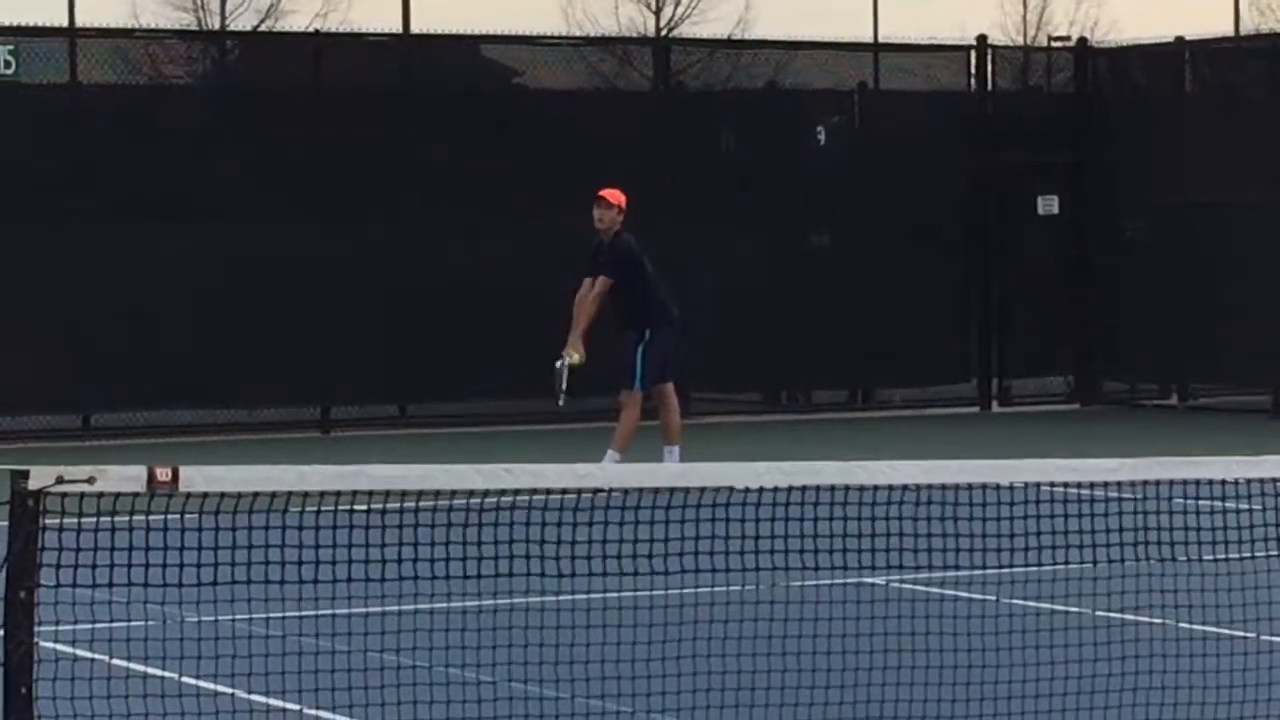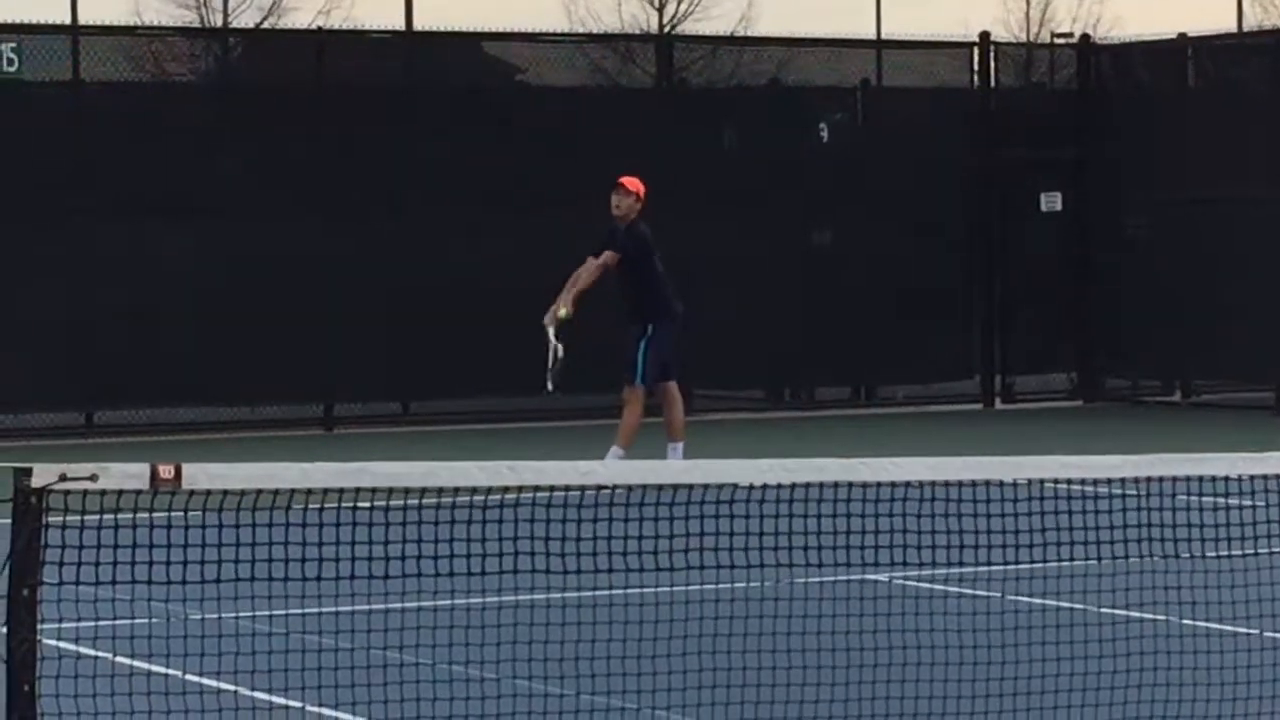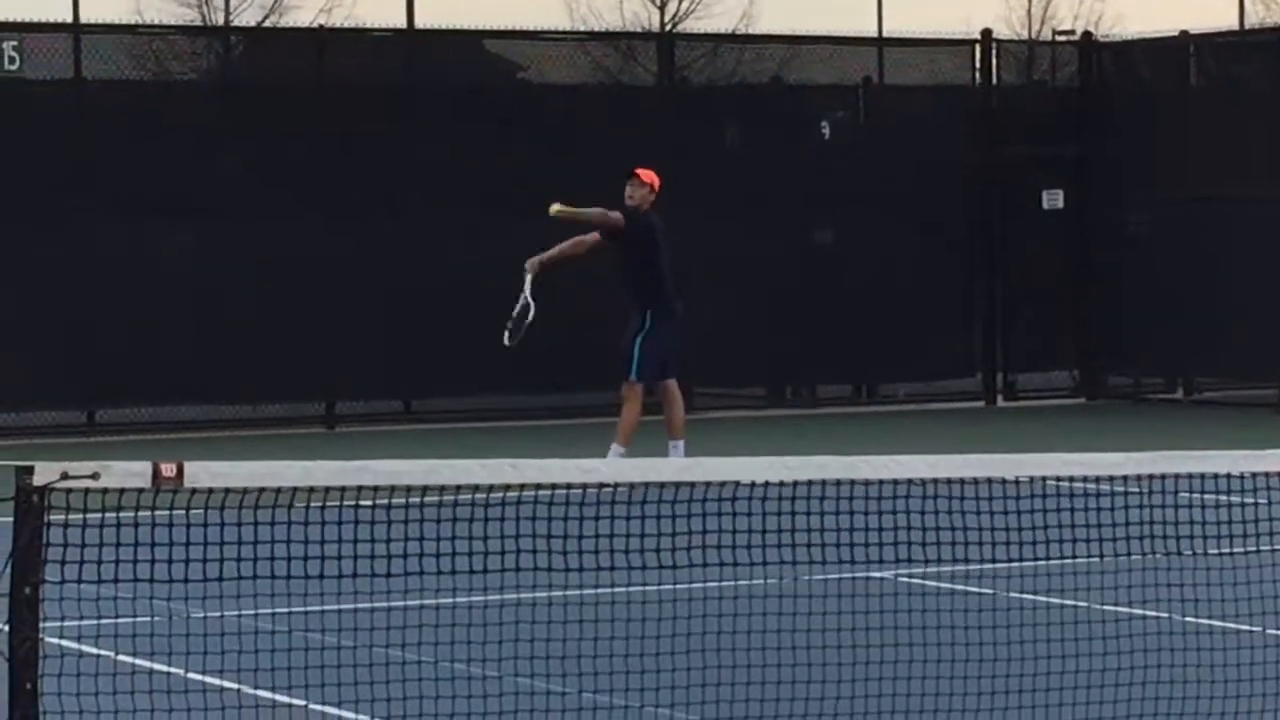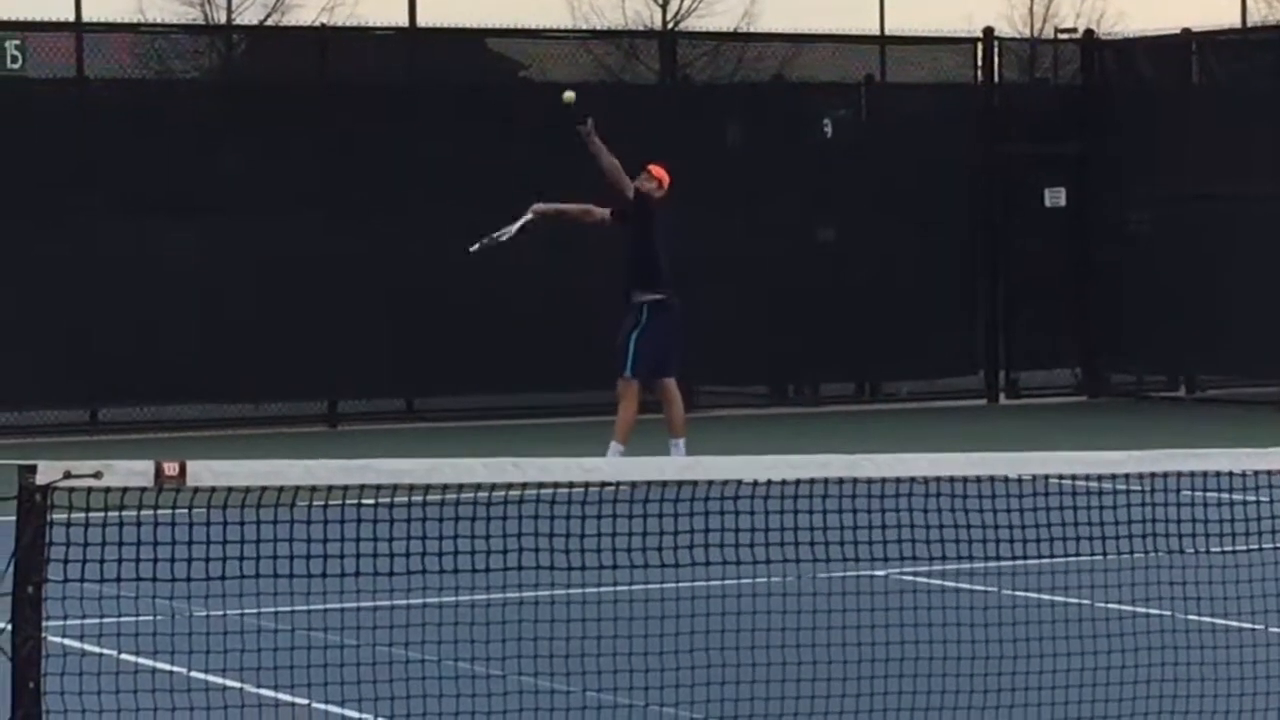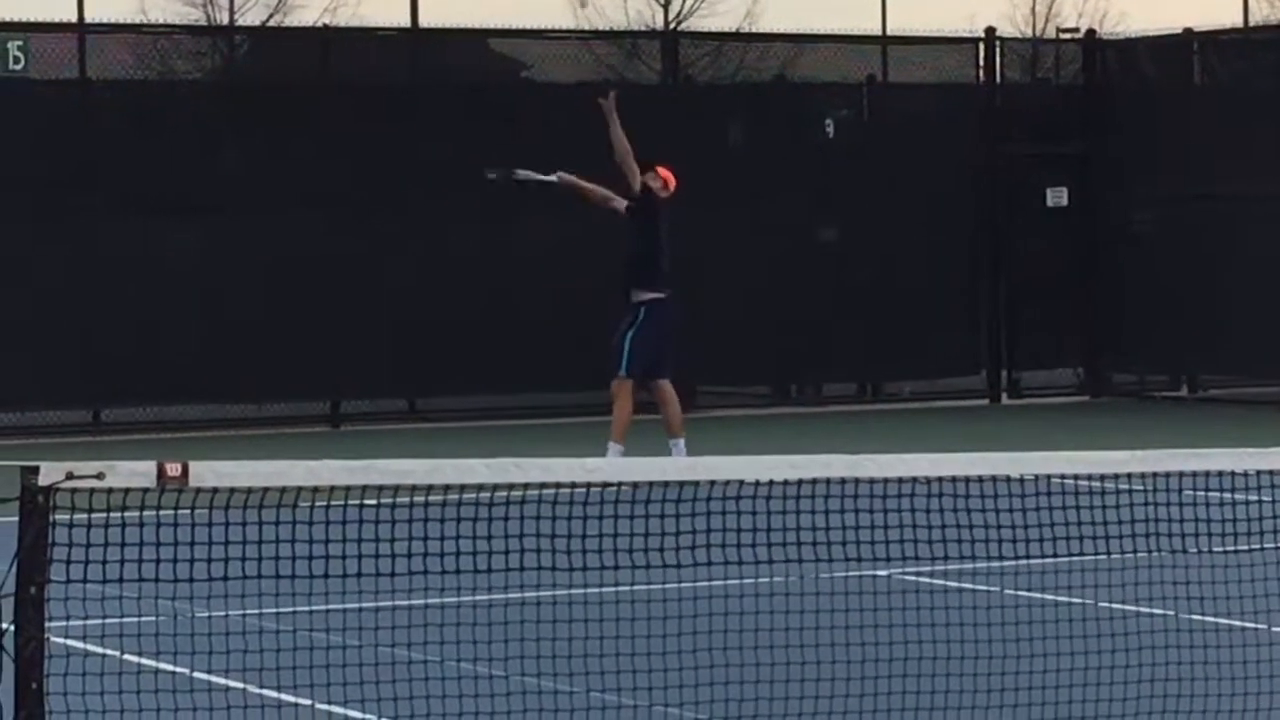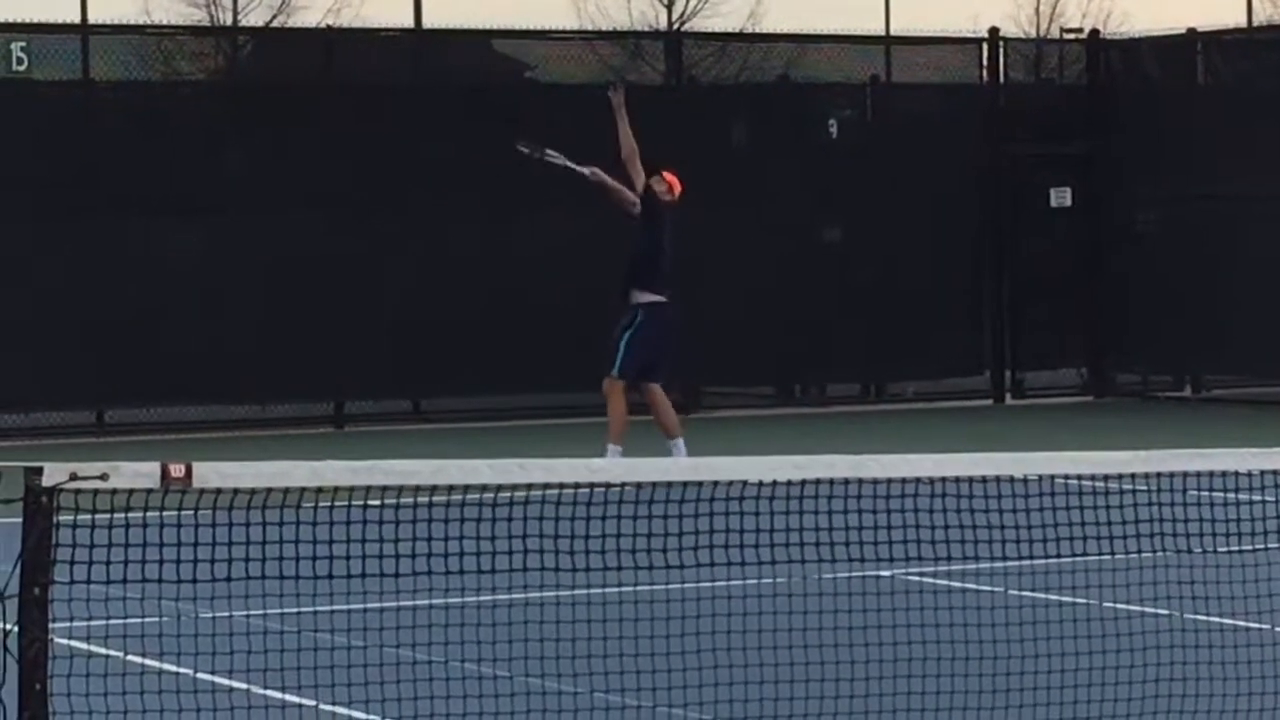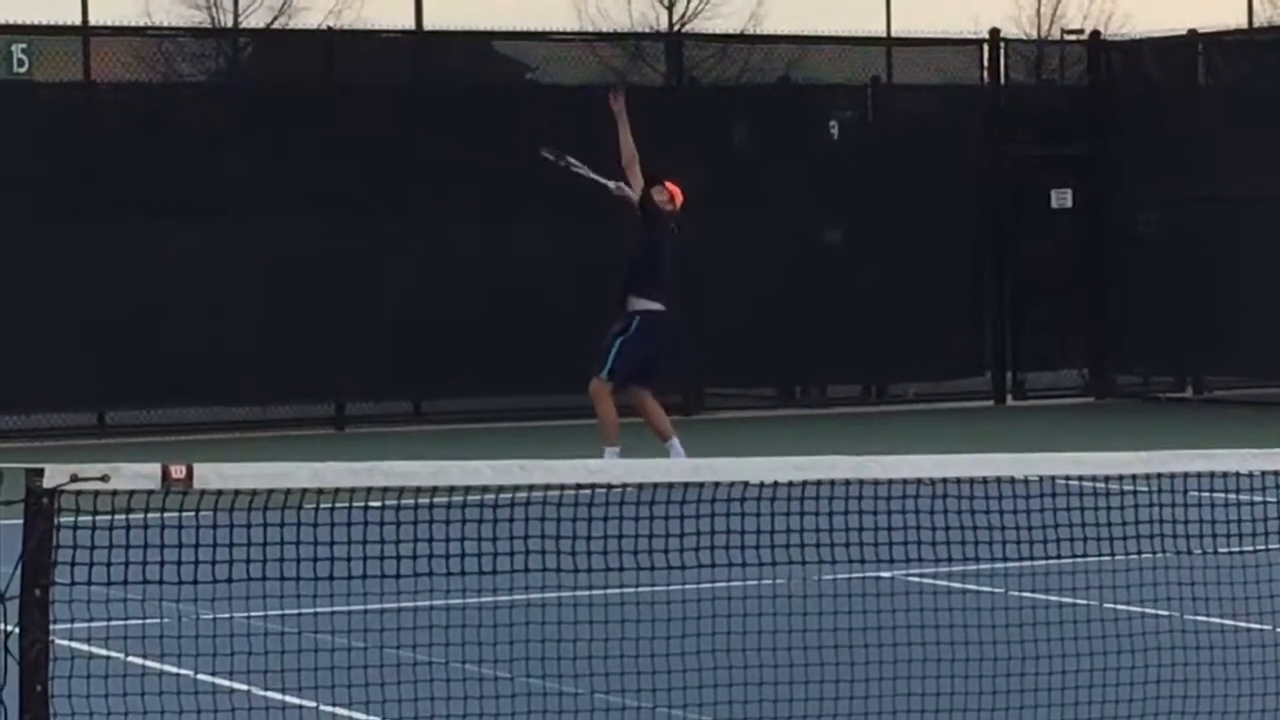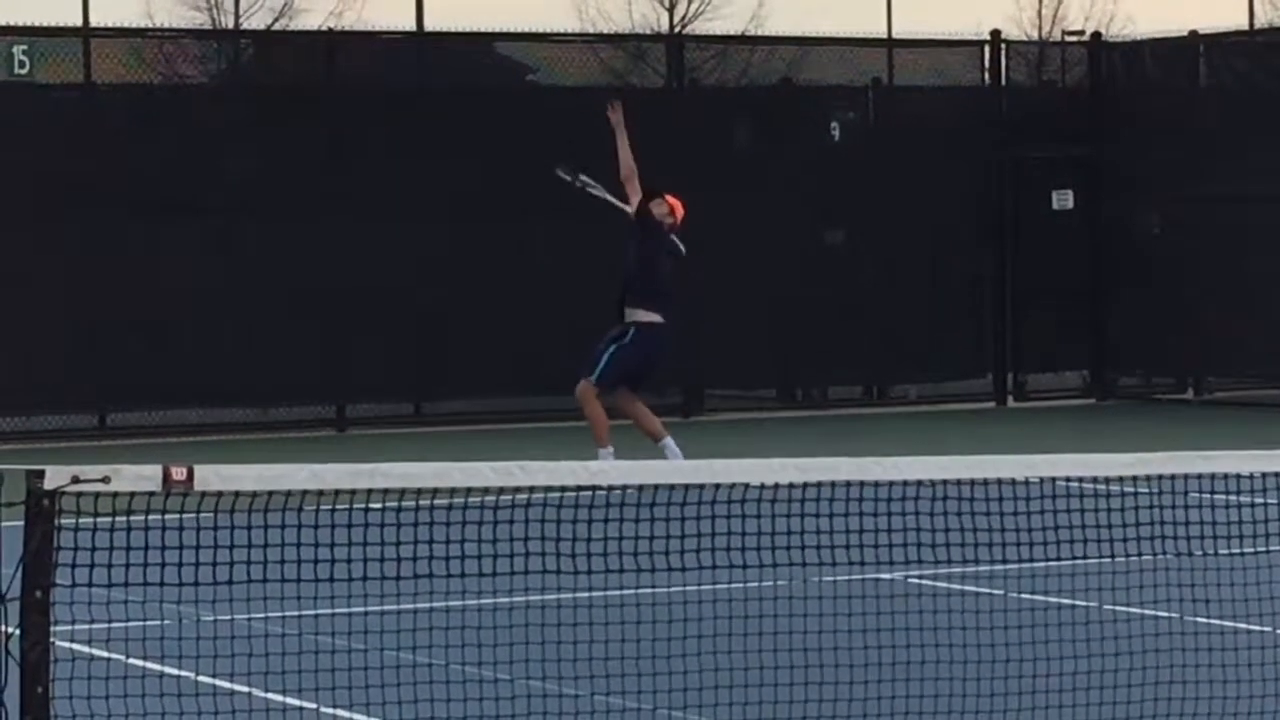
dt=0.1s
person 1, frame 1
left shoulder: (622, 248)
right shoulder: (600, 249)
left elbow: (596, 295)
right elbow: (583, 294)
left wrist: (577, 336)
right wrist: (573, 338)
left hip: (652, 325)
right hip: (646, 324)
left knee: (630, 397)
right knee: (664, 392)
left ankle: (609, 466)
right ankle: (672, 462)
person 1, frame 2
left shoulder: (634, 233)
right shoulder: (620, 235)
left elbow: (600, 266)
right elbow: (587, 267)
left wrist: (571, 297)
right wrist: (559, 303)
left hip: (656, 320)
right hip: (662, 318)
left knee: (634, 394)
right knee: (667, 388)
right ankle: (677, 461)
person 1, frame 3
left shoulder: (646, 222)
right shoulder: (623, 224)
left elbow: (606, 216)
right elbow: (584, 242)
left wrist: (568, 212)
right wrist: (544, 258)
left hip: (654, 315)
right hip: (659, 314)
left knee: (632, 391)
right knee: (667, 386)
left ankle: (612, 463)
right ankle: (677, 458)
person 1, frame 4
left shoulder: (646, 210)
right shoulder: (632, 213)
left elbow: (618, 178)
right elbow: (591, 212)
left wrist: (594, 142)
right wrist: (548, 208)
left hip: (651, 310)
right hip: (659, 309)
left knee: (627, 386)
right knee: (666, 384)
left ankle: (613, 460)
right ankle: (679, 455)
person 1, frame 5
left shoulder: (651, 208)
right shoulder: (642, 211)
left elbow: (628, 164)
right elbow: (613, 200)
left wrist: (613, 116)
right wrist: (576, 182)
left hip: (648, 310)
right hip: (651, 307)
left knee: (622, 386)
right knee: (660, 385)
left ankle: (613, 461)
right ankle: (680, 456)
person 1, frame 6
left shoulder: (658, 212)
right shoulder: (652, 215)
left elbow: (632, 161)
right elbow: (634, 203)
left wrist: (620, 112)
right wrist: (606, 179)
left hip: (646, 312)
right hip: (653, 312)
left knee: (613, 386)
right knee: (651, 388)
left ankle: (613, 461)
right ankle: (681, 458)
person 1, frame 7
left shoulder: (656, 221)
right shoulder: (659, 227)
left elbow: (630, 167)
left wrist: (621, 117)
right wrist: (628, 194)
left hip: (642, 319)
right hip: (650, 319)
left knee: (600, 388)
right knee: (638, 394)
left ankle: (611, 462)
right ankle: (679, 458)
person 1, frame 8
left shoulder: (651, 233)
right shoulder: (666, 244)
left elbow: (629, 178)
left wrist: (619, 127)
left hip: (639, 330)
right hip: (650, 331)
left knee: (586, 391)
right knee: (625, 399)
left ankle: (607, 462)
right ankle: (676, 457)
